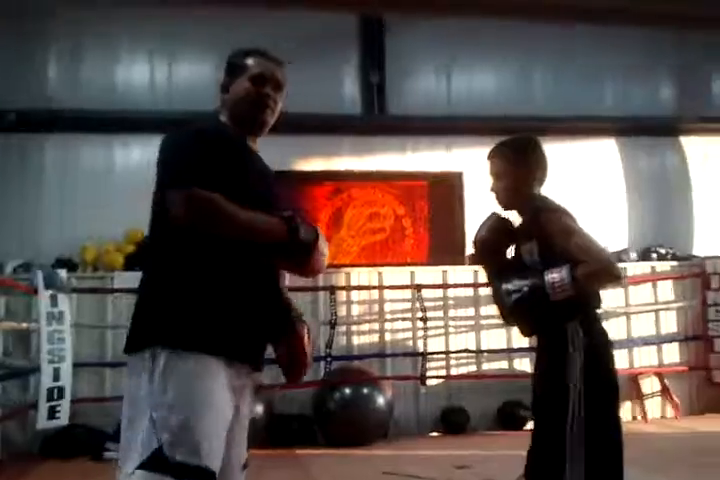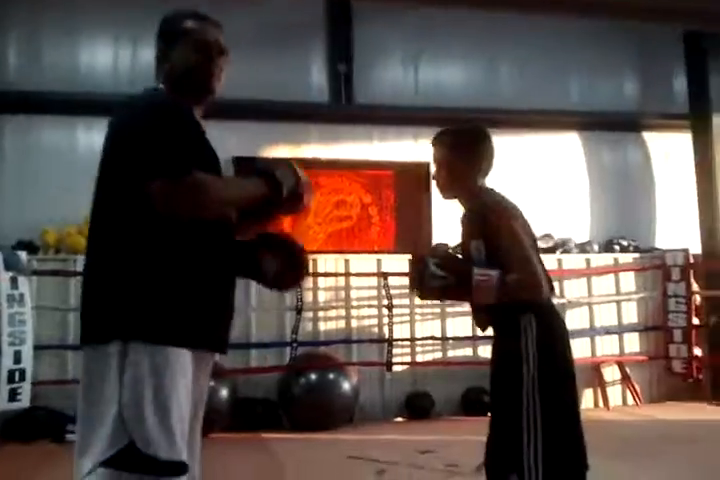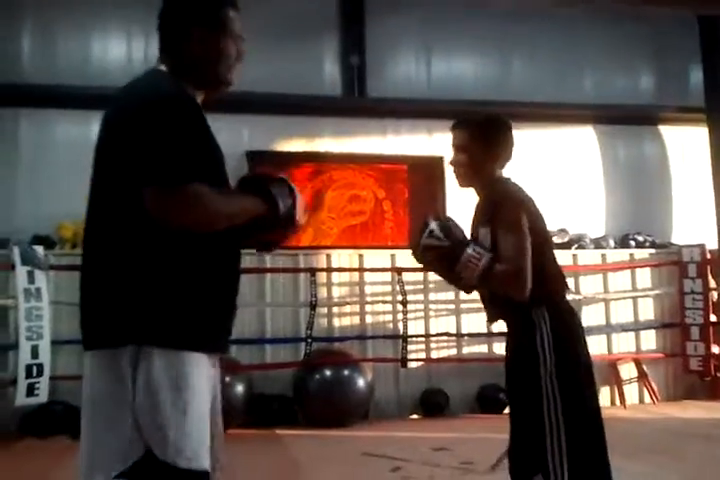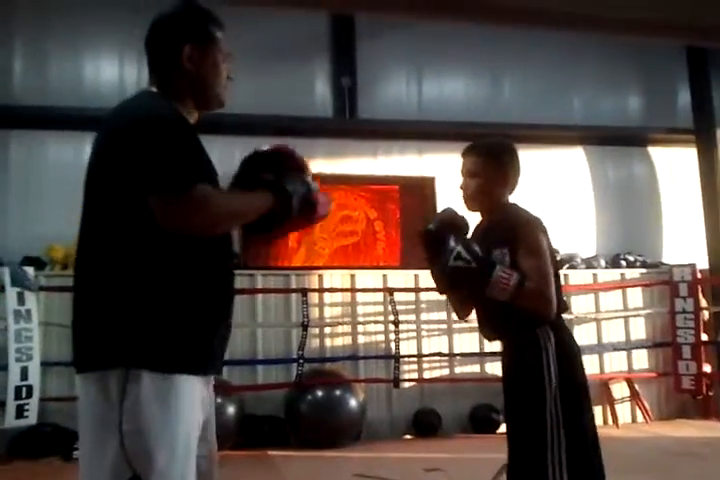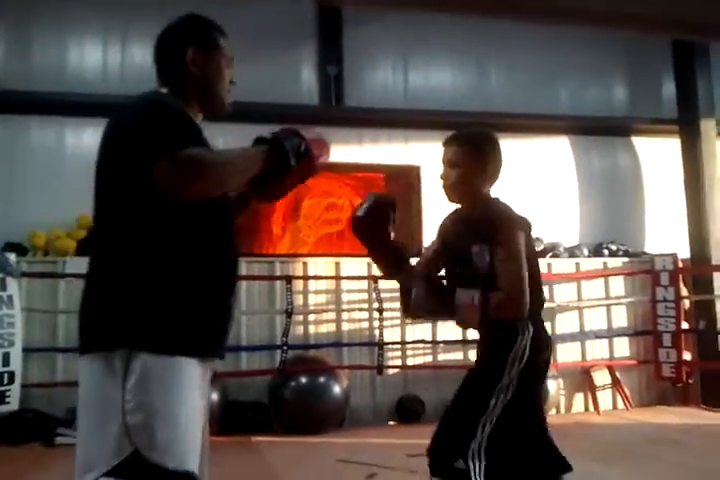
dt=0.3s
person 1, frame 1
left shoulder: (260, 170)
right shoulder: (197, 142)
right elbow: (190, 207)
left wrist: (286, 320)
right wrist: (292, 231)
left hip: (233, 345)
right hip: (182, 339)
person 1, frame 2
left shoulder: (180, 126)
right shoulder: (152, 115)
right elbow: (179, 196)
right wrist: (271, 184)
left hip: (180, 325)
right hip: (143, 325)
person 1, frame 3
left shoulder: (172, 107)
right shoulder: (158, 103)
right elbow: (174, 206)
left wrist: (249, 205)
right wrist: (267, 202)
left hip: (179, 329)
right hip: (149, 331)
person 1, frame 4
left shoulder: (165, 126)
right shoulder: (149, 123)
right elbow: (183, 212)
left wrist: (255, 199)
right wrist: (277, 197)
left hip: (177, 350)
right hip: (142, 352)
person 1, frame 5
left shoulder: (172, 125)
right shoulder: (152, 115)
left elbow: (201, 209)
right elbow: (188, 178)
left wrist: (265, 179)
right wrist: (270, 151)
left hip: (174, 335)
right hip: (143, 336)
person 2, frame 1
left shoulder: (550, 218)
right shoulder: (526, 228)
left elbow: (608, 269)
right elbow: (522, 304)
left wrist: (539, 286)
right wrist: (496, 264)
left hip: (575, 345)
right hip: (555, 348)
person 2, frame 2
left shoulder: (496, 212)
right shoulder: (475, 215)
left elbow: (534, 285)
left wrist: (463, 279)
right wrist: (451, 273)
left hip: (530, 335)
right hip: (513, 336)
person 2, frame 3
left shoulder: (510, 203)
right shoulder: (487, 206)
left elbow: (518, 284)
left wrist: (458, 255)
right wrist: (449, 259)
left hip: (543, 329)
right hip: (525, 330)
person 2, frame 4
left shoulder: (525, 226)
right shoulder: (480, 234)
left elbow: (545, 303)
right elbow: (463, 308)
left wrist: (486, 274)
right wrist: (442, 263)
left hip: (544, 350)
right hip: (518, 352)
person 2, frame 5
left shoulder: (506, 224)
right shoulder: (455, 223)
left elbow: (517, 304)
right elbow: (419, 276)
left wrist: (449, 301)
left hip: (516, 343)
right hip: (498, 342)
